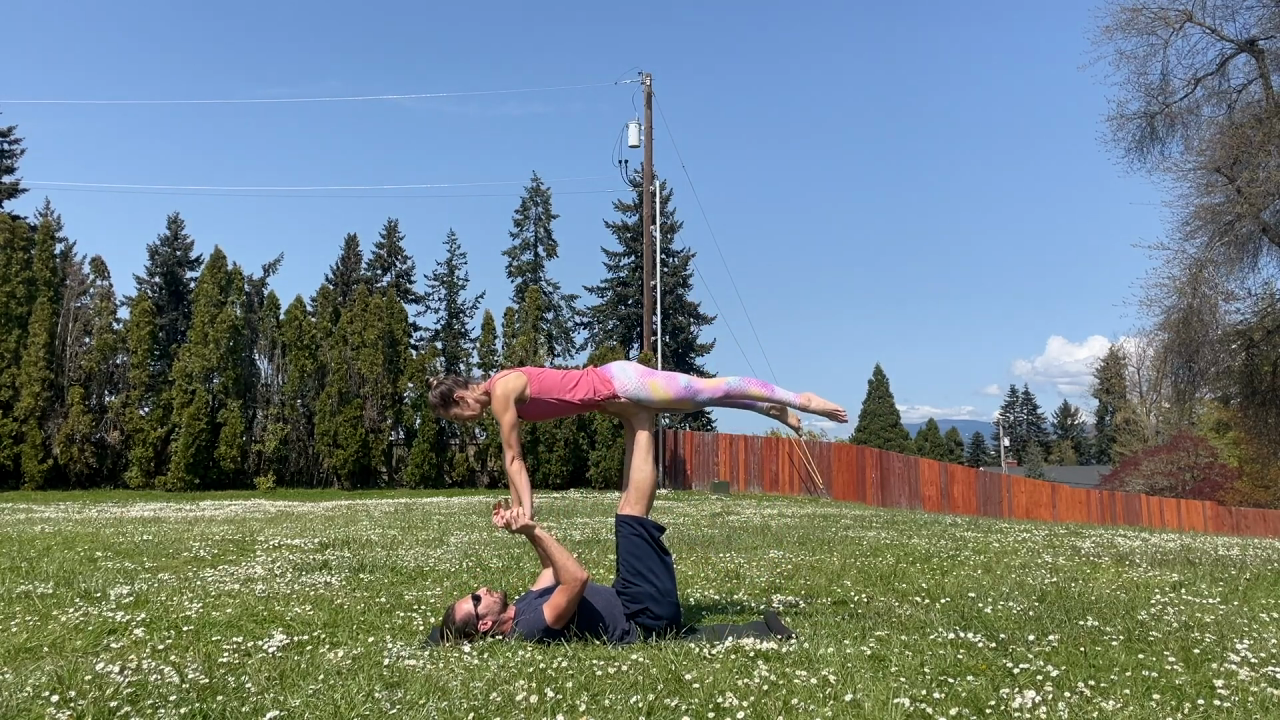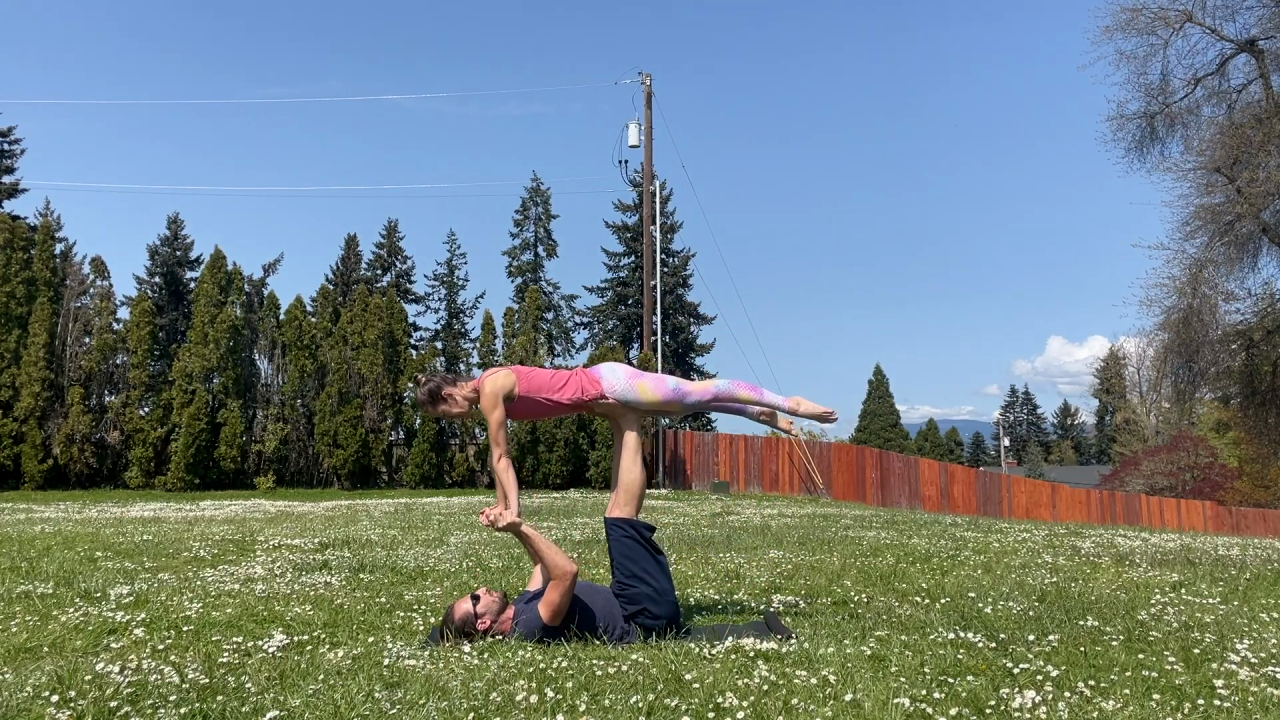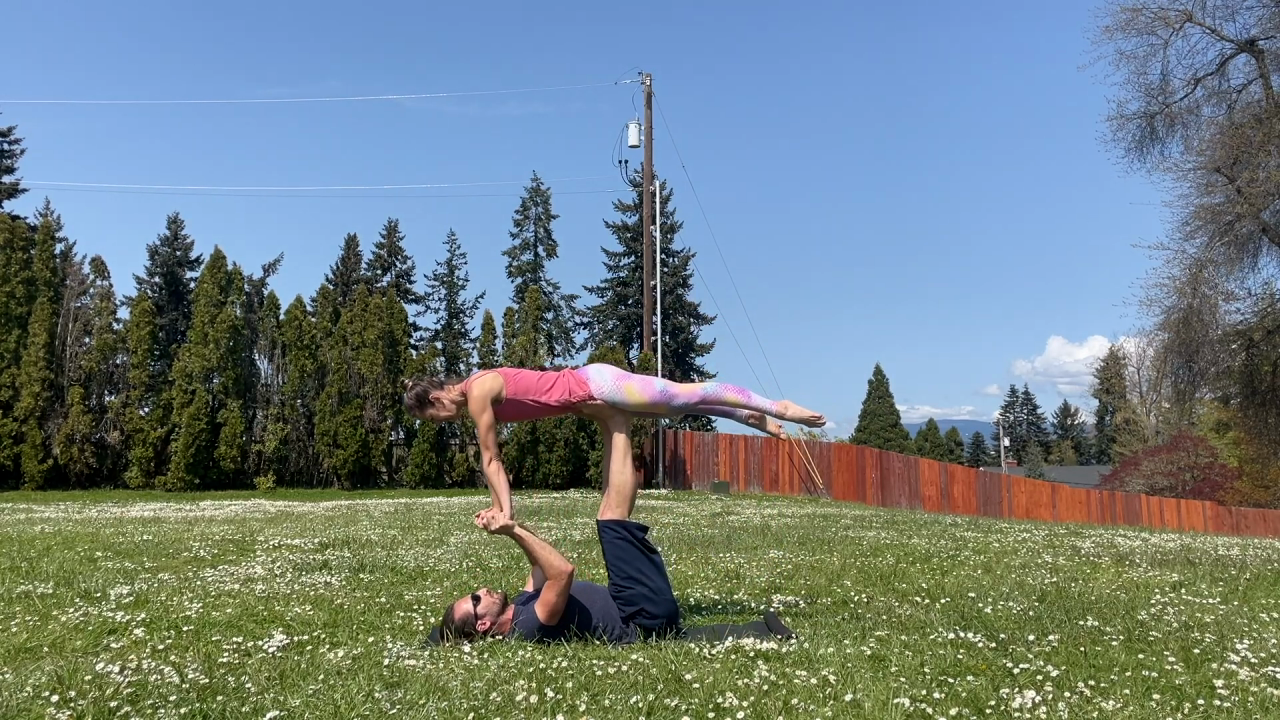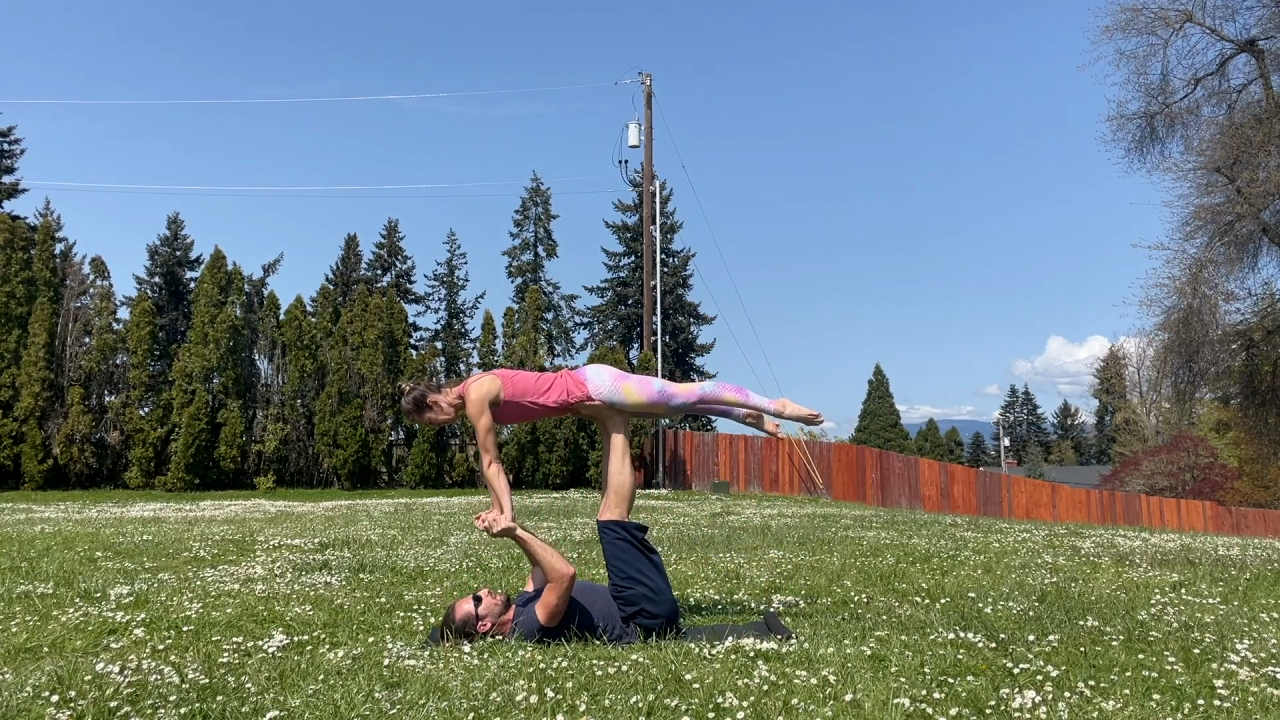
dt=0.4s
person 1, frame 1
left shoulder: (502, 391)
right shoulder: (501, 396)
left elbow: (513, 459)
right elbow: (513, 458)
left wrist: (528, 511)
right wrist: (517, 507)
left hip: (617, 384)
right hip: (613, 394)
left knee: (710, 390)
right knee: (704, 397)
left ankle: (800, 399)
right ankle: (774, 409)
person 1, frame 2
left shoulder: (490, 388)
right shoulder: (490, 393)
left elbow: (500, 456)
right elbow: (501, 455)
left wrist: (514, 509)
right wrist: (504, 505)
left hip: (606, 386)
right hip: (600, 395)
left knee: (700, 394)
right knee: (693, 401)
left ankle: (788, 404)
right ankle: (763, 414)
person 1, frame 3
left shoulder: (477, 392)
right shoulder: (477, 394)
left elbow: (490, 458)
right elbow: (492, 458)
left wrist: (507, 511)
right wrist: (498, 507)
left hip: (593, 387)
right hip: (588, 397)
left knee: (688, 397)
right knee: (681, 405)
left ankle: (776, 408)
right ankle: (753, 418)
person 1, frame 4
left shoulder: (476, 395)
right shoulder: (475, 395)
left elbow: (490, 461)
right elbow: (491, 461)
left wrist: (508, 513)
right wrist: (498, 509)
left hip: (592, 388)
right hip: (586, 398)
left knee: (686, 396)
right knee: (679, 405)
left ankle: (774, 406)
right ankle: (750, 416)
person 2, frame 1
left shoulder: (524, 608)
right shoulder: (532, 628)
left elbow: (554, 568)
right elbow: (576, 579)
left wrist: (526, 530)
right wrist: (533, 530)
left hip: (646, 620)
right hip: (647, 620)
right knee: (630, 515)
person 2, frame 2
left shoulder: (521, 614)
right shoulder: (531, 626)
left elbow: (543, 562)
right elbow: (566, 571)
left wrist: (515, 528)
right wrist: (520, 527)
left hip: (650, 620)
right hip: (648, 620)
right knee: (619, 515)
person 2, frame 3
left shoulder: (522, 606)
right shoulder: (528, 627)
left elbow: (542, 566)
right elbow: (562, 571)
left wrist: (512, 530)
right wrist: (515, 529)
left hip: (645, 622)
right hip: (645, 619)
right knee: (611, 514)
person 2, frame 4
left shoulder: (522, 606)
right shoulder: (529, 628)
left elbow: (544, 567)
right elbow: (565, 574)
left wrist: (513, 531)
right wrist: (517, 533)
left hip: (649, 623)
right hip: (646, 618)
right knee: (611, 518)
